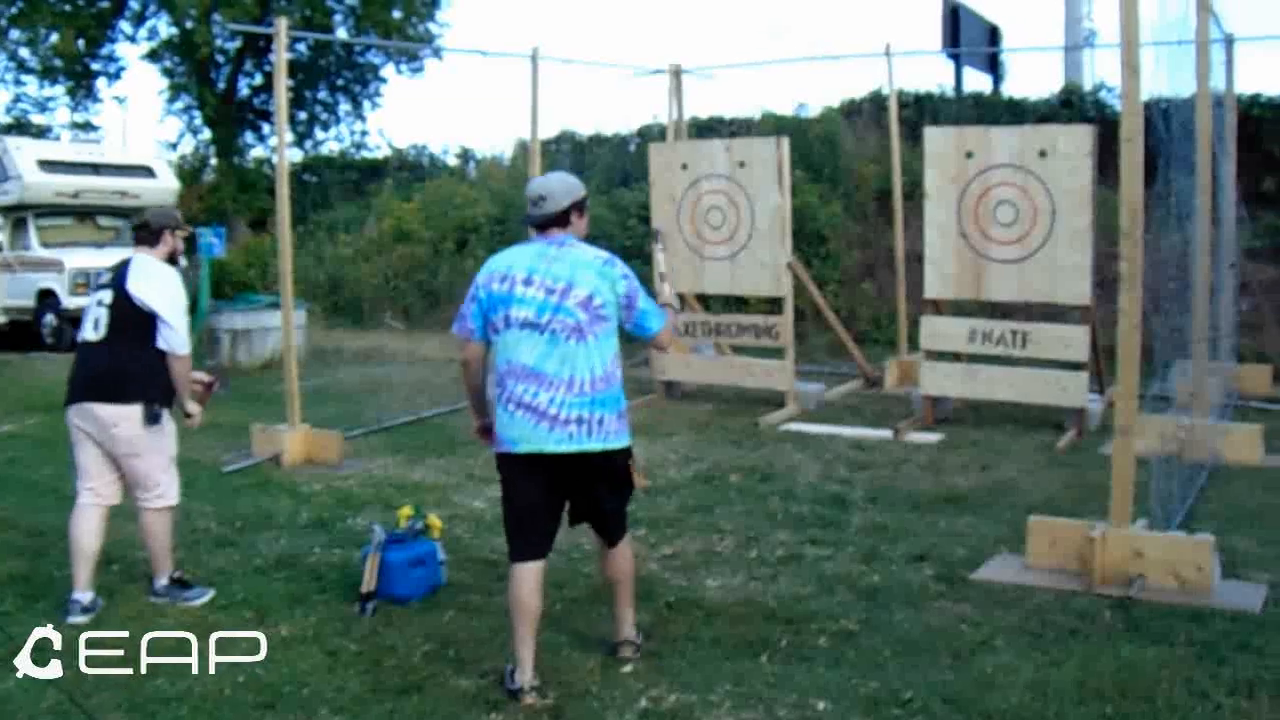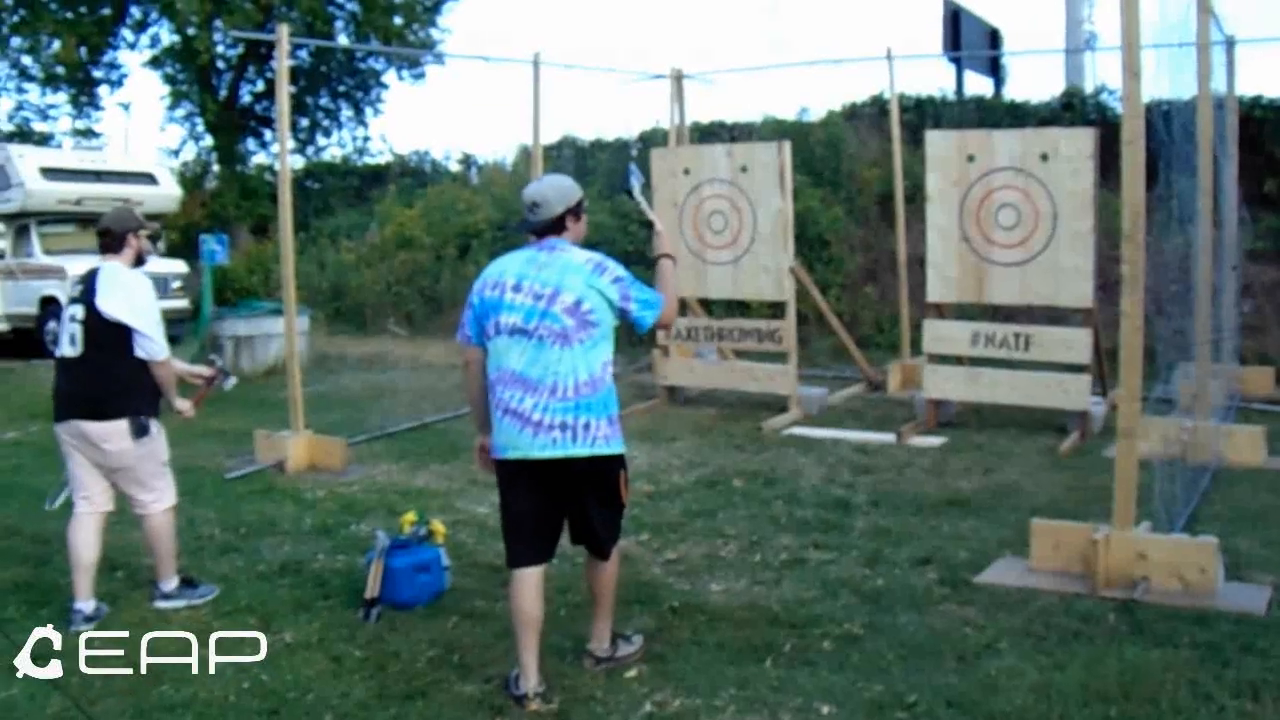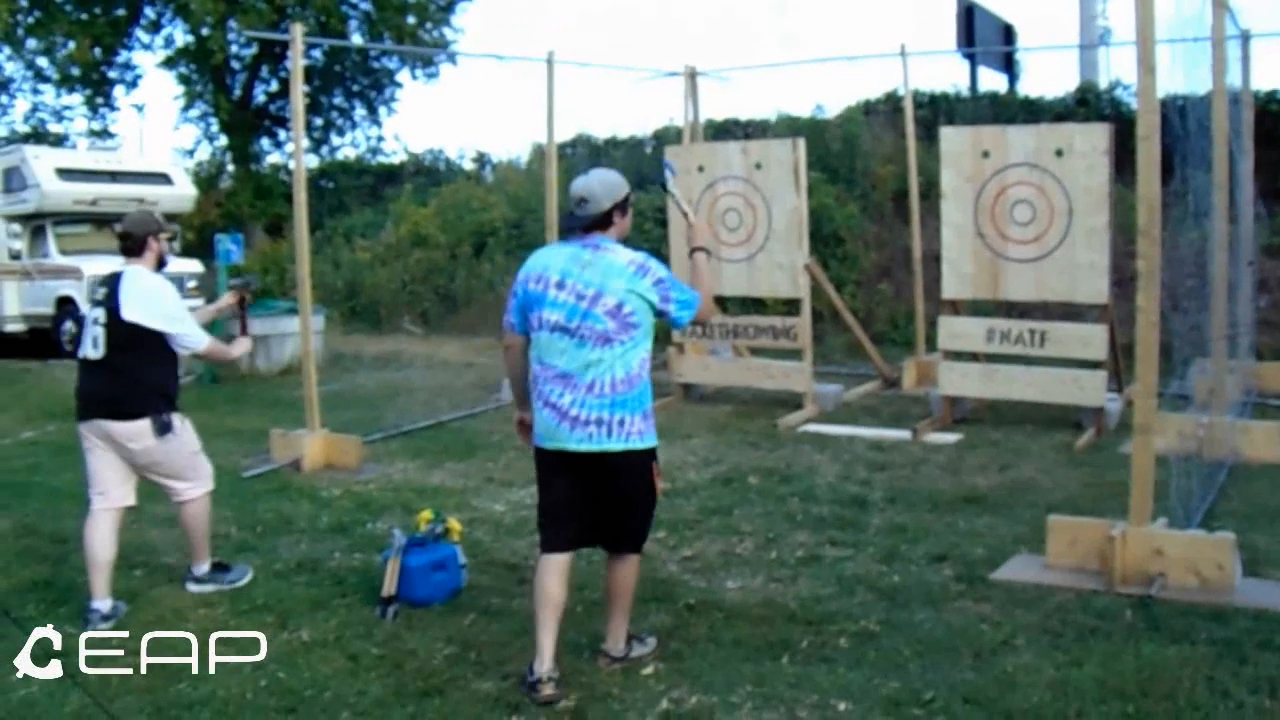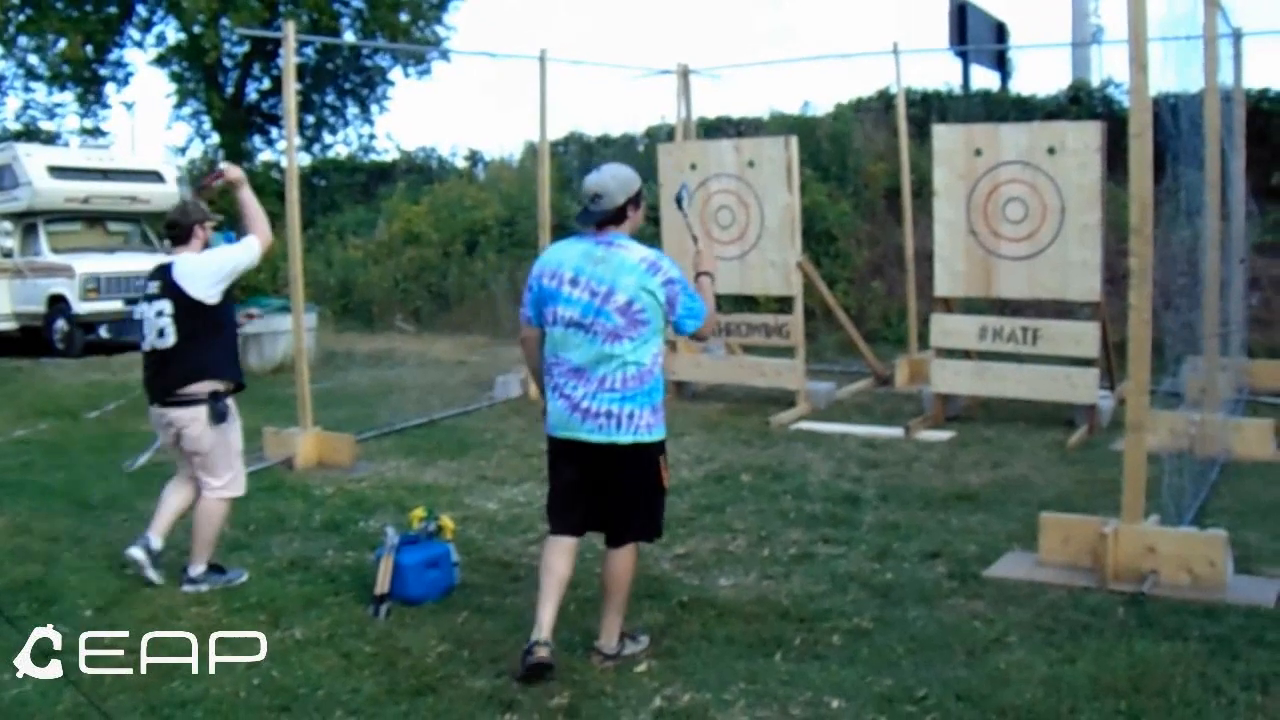
dt=0.4s
person 1, frame 1
left shoulder: (496, 269)
right shoulder: (606, 267)
left elbow: (471, 355)
right elbow: (661, 338)
left wrist: (480, 412)
right wrist: (668, 307)
left hip: (523, 436)
right hip: (599, 433)
left knee: (527, 552)
right knee: (613, 531)
left ankle: (523, 674)
right ankle: (627, 631)
person 1, frame 2
left shoulder: (493, 276)
right shoulder: (599, 271)
left elbow: (473, 362)
right elbow: (664, 315)
left wrist: (483, 429)
right wrist: (665, 257)
left hip: (517, 442)
right hip: (589, 440)
left knee: (526, 559)
right knee: (602, 544)
left ankle: (529, 681)
right ankle: (602, 643)
person 1, frame 3
left shoulder: (537, 265)
right shoulder: (641, 271)
left elbow: (513, 344)
right elbow: (702, 310)
left wrist: (522, 404)
right wrist: (699, 252)
left hip: (555, 433)
right hip: (623, 435)
left knee: (555, 547)
right knee: (624, 543)
left ankle: (544, 667)
right ankle: (617, 643)
person 1, frame 4
left shoulder: (552, 259)
right shoulder: (653, 268)
left elbow: (529, 337)
right elbow: (703, 327)
left wrist: (548, 392)
right wrist: (705, 276)
left hip: (567, 423)
right hip: (631, 426)
left knee: (563, 529)
right knee: (622, 536)
left ankle: (541, 637)
right ankle: (610, 640)
person 2, frame 1
left shoulder: (115, 276)
right shoulder: (162, 275)
right elbow: (176, 349)
left wrist: (186, 378)
right wrist: (188, 399)
left hip: (84, 402)
right hip: (131, 405)
left knee: (92, 495)
right knee: (156, 496)
left ankle: (80, 597)
right ankle: (165, 583)
person 2, frame 2
left shoulder: (86, 285)
right shoulder: (132, 282)
right elbow: (153, 354)
left wrist: (186, 369)
right wrist: (175, 398)
left hip: (72, 415)
right hip: (120, 418)
left knee: (88, 506)
right knee: (156, 499)
left ankle: (83, 606)
right ankle: (169, 586)
person 2, frame 3
left shoulder: (108, 287)
right shoulder: (153, 288)
right elbow: (195, 344)
left wrist: (218, 308)
right wrist: (231, 351)
left hip: (95, 416)
right hip: (141, 417)
left knee: (105, 504)
right knee: (194, 483)
left ankle: (100, 606)
right ankle: (202, 570)
person 2, frame 4
left shoulder: (157, 281)
right shoulder: (204, 268)
right elbow: (262, 239)
left wrist: (231, 320)
right wrist: (241, 185)
left hip: (164, 402)
right hip: (202, 404)
left knee: (189, 476)
right knee: (221, 484)
left ankle: (149, 543)
right ankle: (198, 571)
